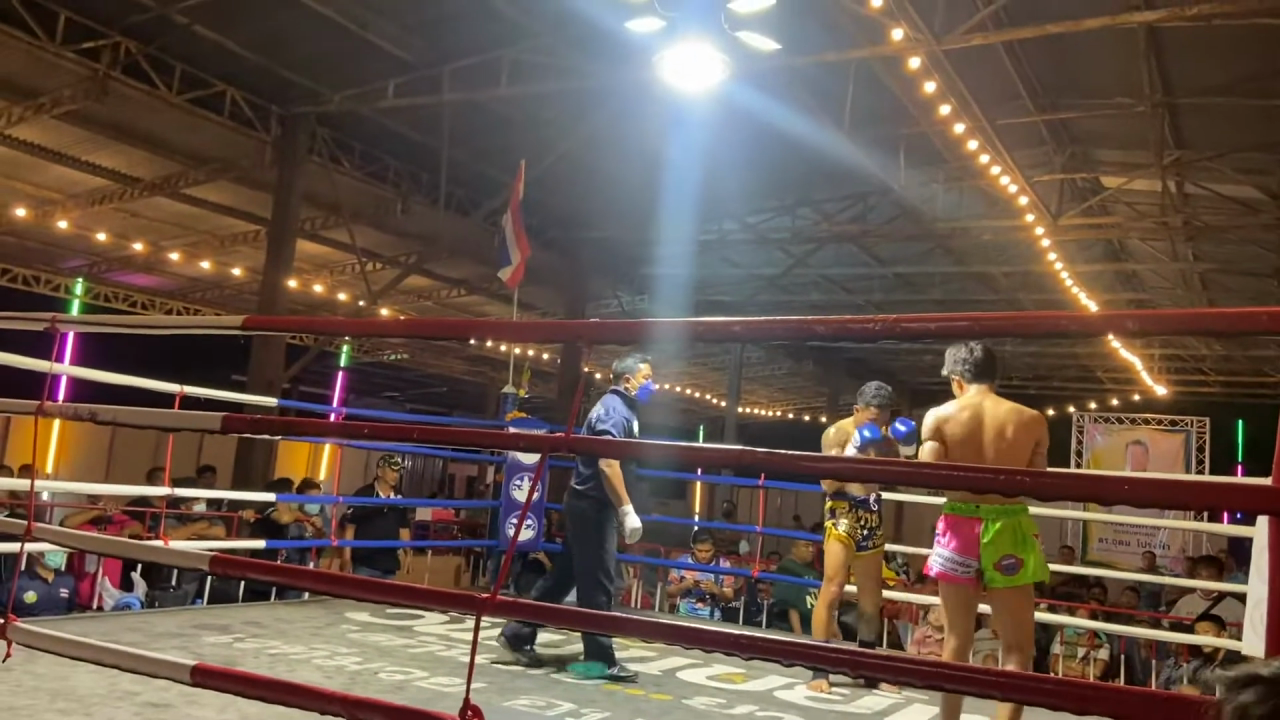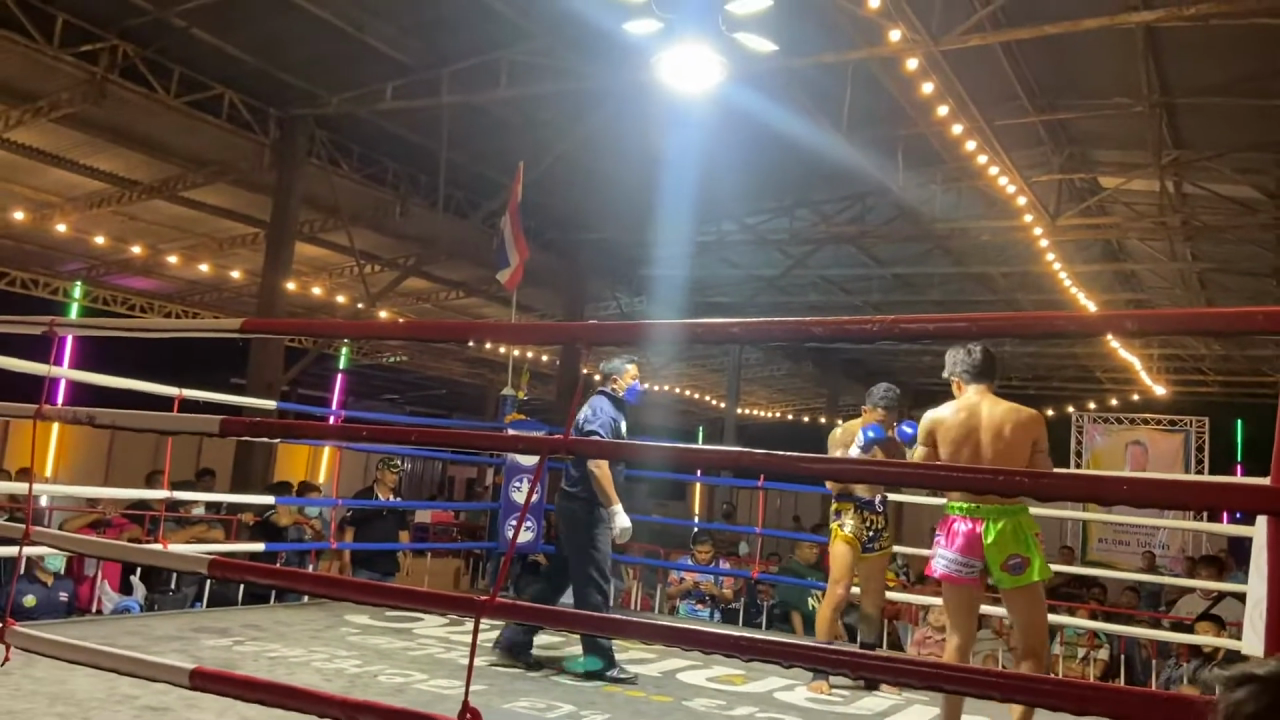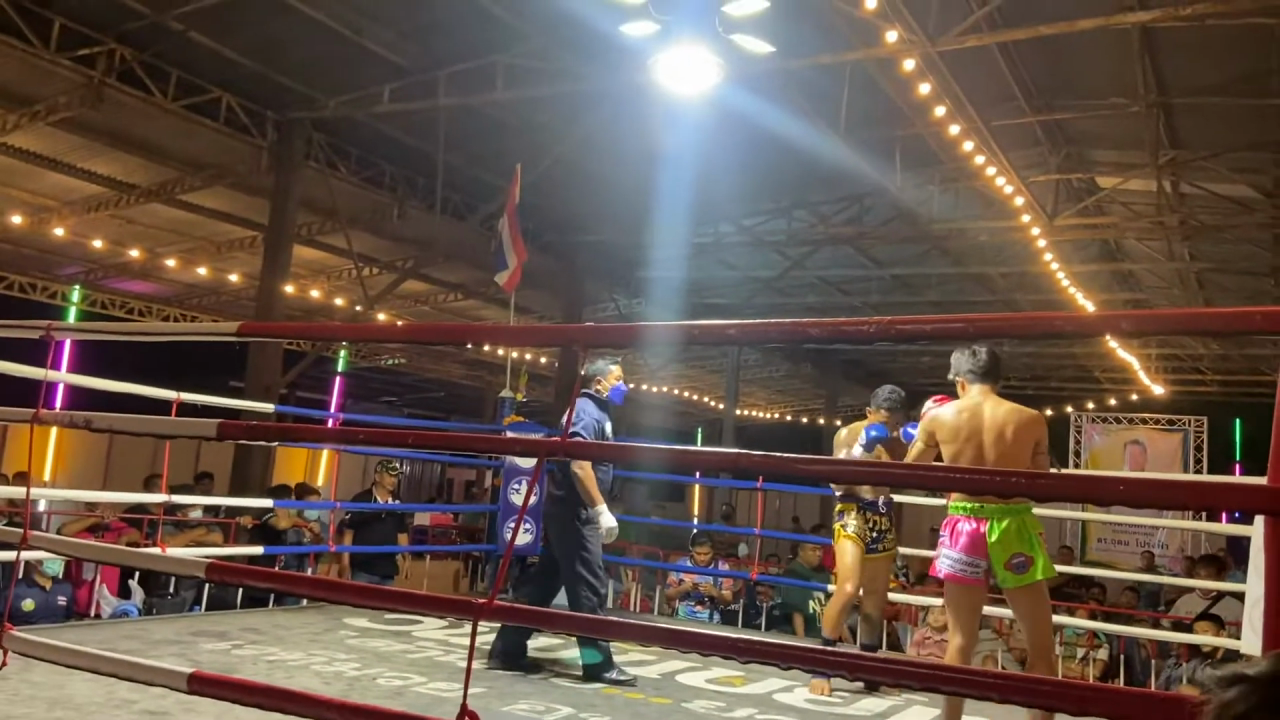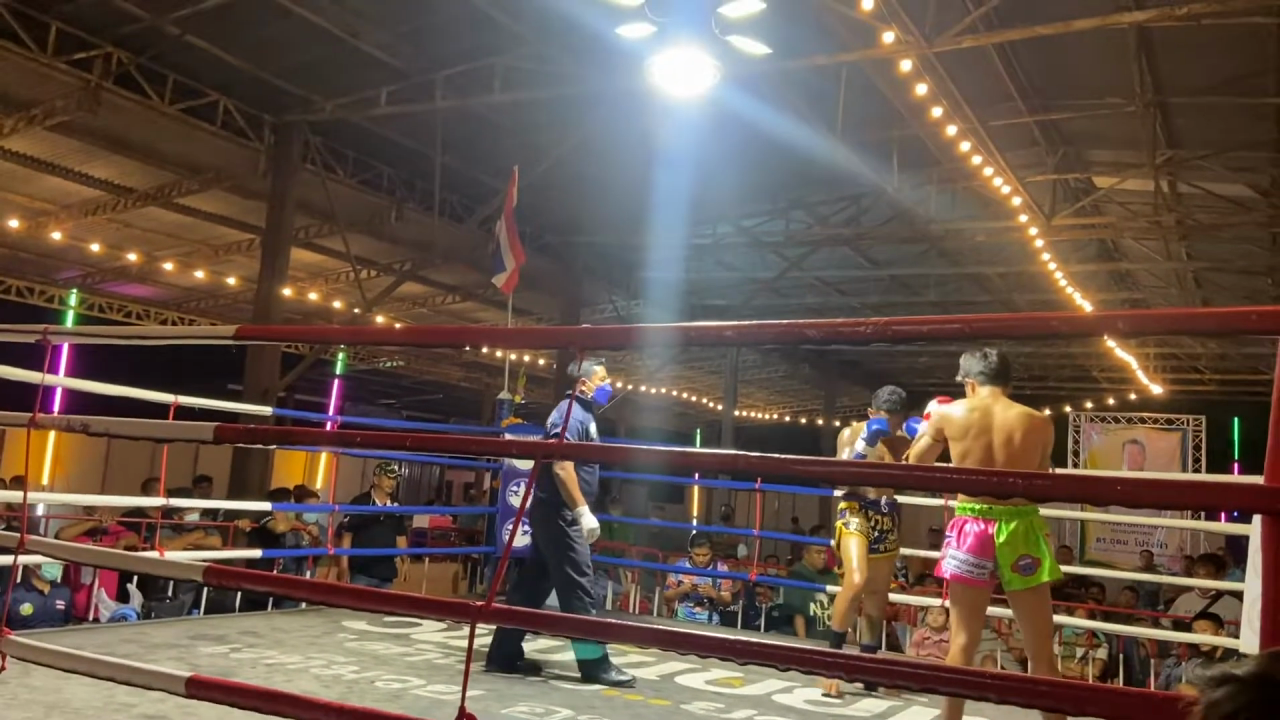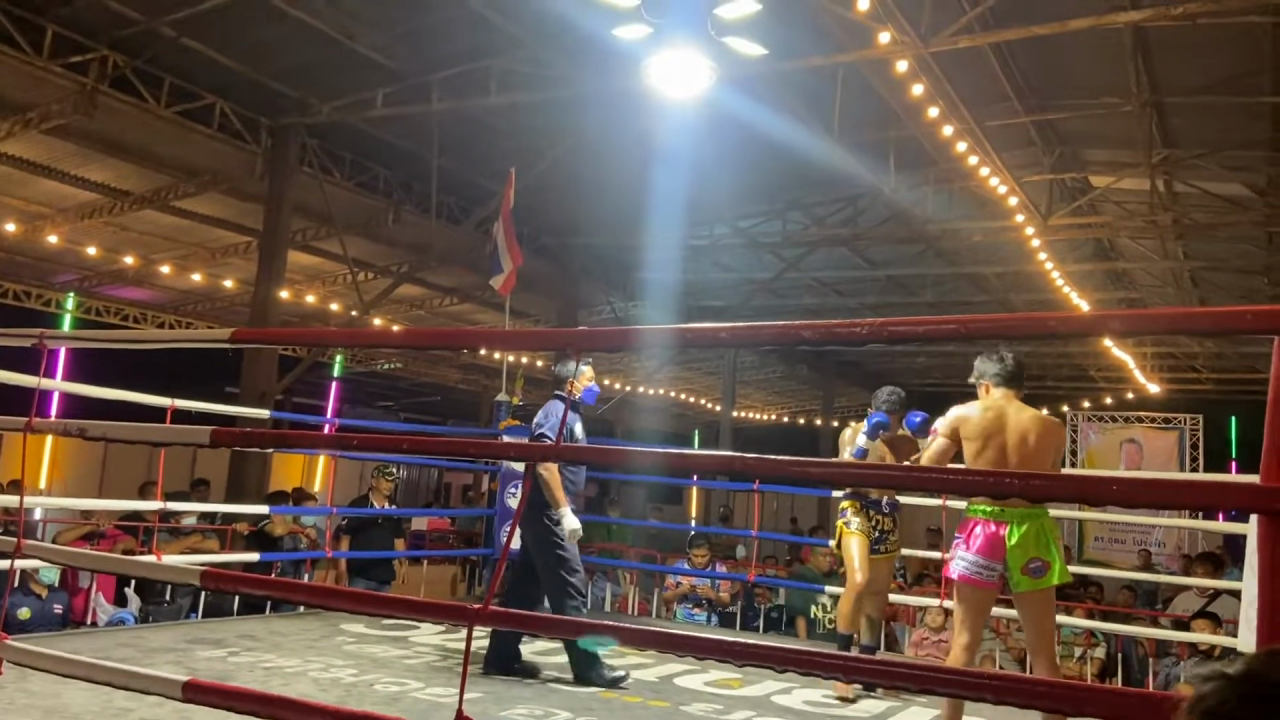
dt=0.1s
person 1, frame 1
left shoulder: (939, 416)
right shoulder: (1031, 420)
left hip: (958, 528)
right hip: (1009, 530)
left knee: (957, 640)
right knee: (1016, 649)
person 1, frame 2
left shoulder: (936, 418)
right shoulder: (1029, 419)
left hip: (960, 529)
right hip: (1010, 530)
left knee: (959, 640)
right knee: (1034, 643)
person 1, frame 3
left shoulder: (940, 416)
right shoulder: (1031, 420)
left elbow: (913, 468)
left hip: (963, 528)
right hip: (1015, 529)
left knee: (961, 640)
right knee: (1040, 644)
person 1, frame 4
left shoulder: (948, 415)
right shoulder: (1039, 423)
left elbow: (915, 465)
left wrist: (930, 425)
left hip: (970, 529)
right hip: (1021, 530)
left knee: (964, 640)
right knee: (1039, 648)
person 1, frame 5
left shoulder: (962, 415)
right shoulder: (1052, 428)
left elbow: (927, 469)
left wrist: (936, 437)
left hip: (981, 530)
right hip: (1031, 532)
left knee: (966, 640)
right knee: (1043, 651)
person 2, frame 1
left shoulder: (617, 408)
right shoulder: (616, 410)
right elbow: (607, 463)
left wrist: (620, 509)
right wrist: (628, 511)
left hip: (586, 504)
right hip: (595, 506)
left knee: (565, 573)
right knee: (598, 585)
left ankle: (518, 634)
right ankle: (602, 661)
person 2, frame 2
left shoulder: (606, 409)
right shoulder: (604, 411)
right elbow: (596, 464)
left wrist: (610, 510)
right wrist: (617, 511)
left hip: (578, 506)
right hip: (585, 507)
left knee: (556, 577)
right knee: (594, 585)
left ankle: (513, 641)
right ankle: (600, 661)
person 2, frame 3
left shoulder: (594, 412)
right shoulder: (588, 413)
right elbow: (579, 465)
left wrist: (596, 509)
right wrist: (602, 510)
left hip: (569, 510)
right hip: (574, 512)
left knee: (545, 581)
right knee: (589, 586)
left ankle: (507, 649)
right ankle: (598, 664)
person 2, frame 4
left shoulder: (581, 413)
right shoulder: (572, 413)
right elbow: (561, 465)
left wrist: (580, 511)
right wrist: (583, 511)
left hip: (555, 512)
right hip: (558, 512)
left knee: (534, 584)
right knee: (579, 587)
left ankle: (503, 654)
right ankle: (595, 664)
person 2, frame 5
left shoulder: (568, 414)
right shoulder: (556, 414)
right elbow: (545, 466)
left wrist: (563, 513)
right wrist: (565, 513)
left hip: (544, 514)
right hip: (546, 513)
left knee: (526, 586)
right knee: (569, 586)
left ankle: (501, 657)
right ankle: (588, 665)
person 3, frame 1
left shoulder: (886, 436)
right shoulder: (837, 433)
right elbow: (828, 483)
left wrist: (907, 449)
right wrist: (853, 452)
left hip: (872, 515)
right hip: (843, 513)
left knee: (871, 597)
right knee: (832, 591)
right ankle: (819, 670)
person 3, frame 2
left shoulder: (894, 440)
right shoulder: (844, 434)
right elbow: (832, 482)
right wrist: (857, 451)
left hip: (878, 517)
right hip: (848, 513)
left knee: (874, 599)
right knee: (838, 592)
right ankle: (819, 671)
person 3, frame 3
left shoulder: (898, 442)
right shoulder: (849, 434)
right elbow: (837, 482)
right wrist: (860, 450)
left hip: (883, 518)
right hip: (853, 514)
left knee: (876, 601)
right knee: (847, 590)
person 3, frame 4
left shoulder: (902, 442)
right shoulder: (851, 433)
right wrist: (862, 445)
left hip: (887, 518)
right hip: (855, 513)
left knee: (877, 600)
right knee: (856, 583)
person 3, frame 5
left shoulder: (905, 442)
right shoulder: (852, 433)
right wrist: (864, 440)
left hip: (887, 517)
right hip: (857, 512)
left knee: (878, 600)
right knee: (858, 583)
